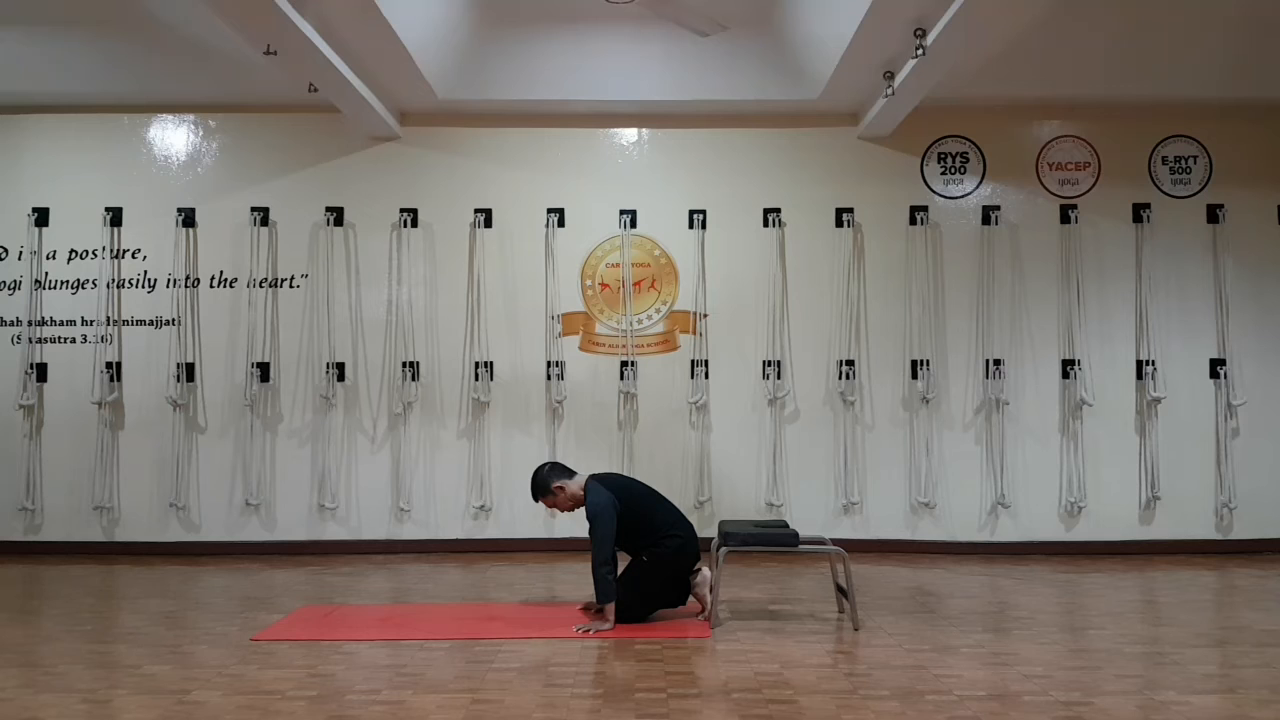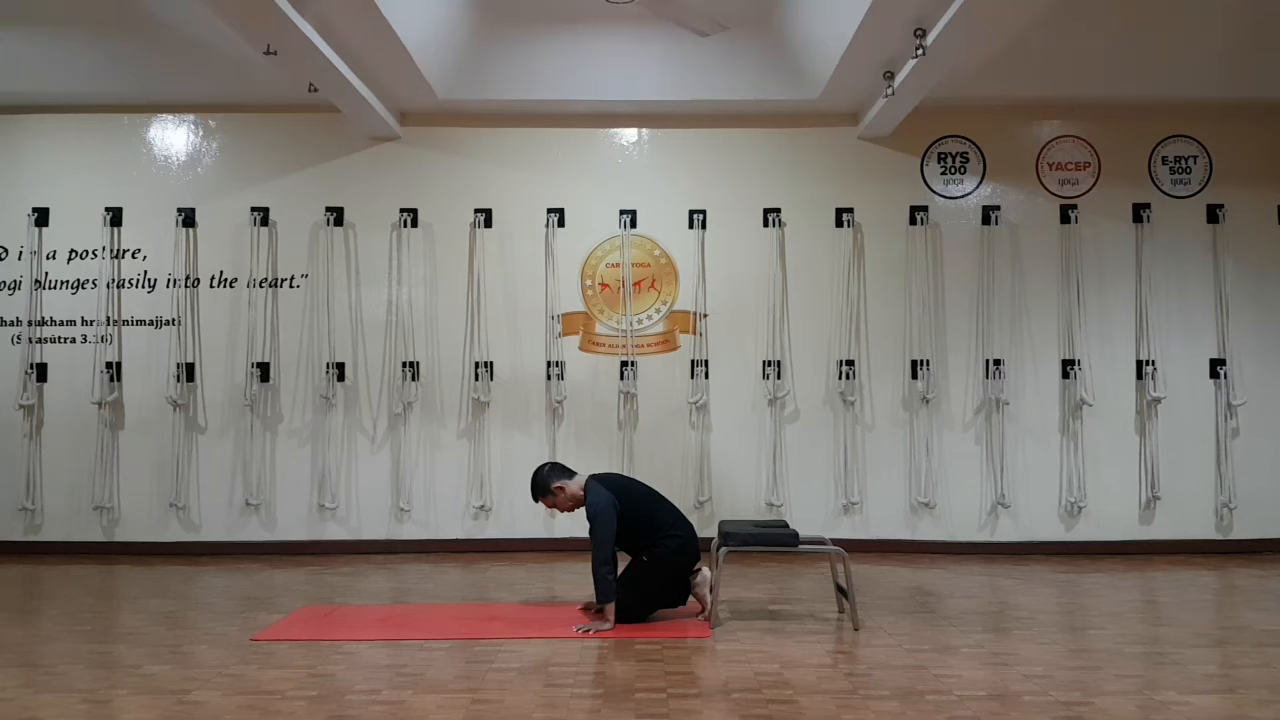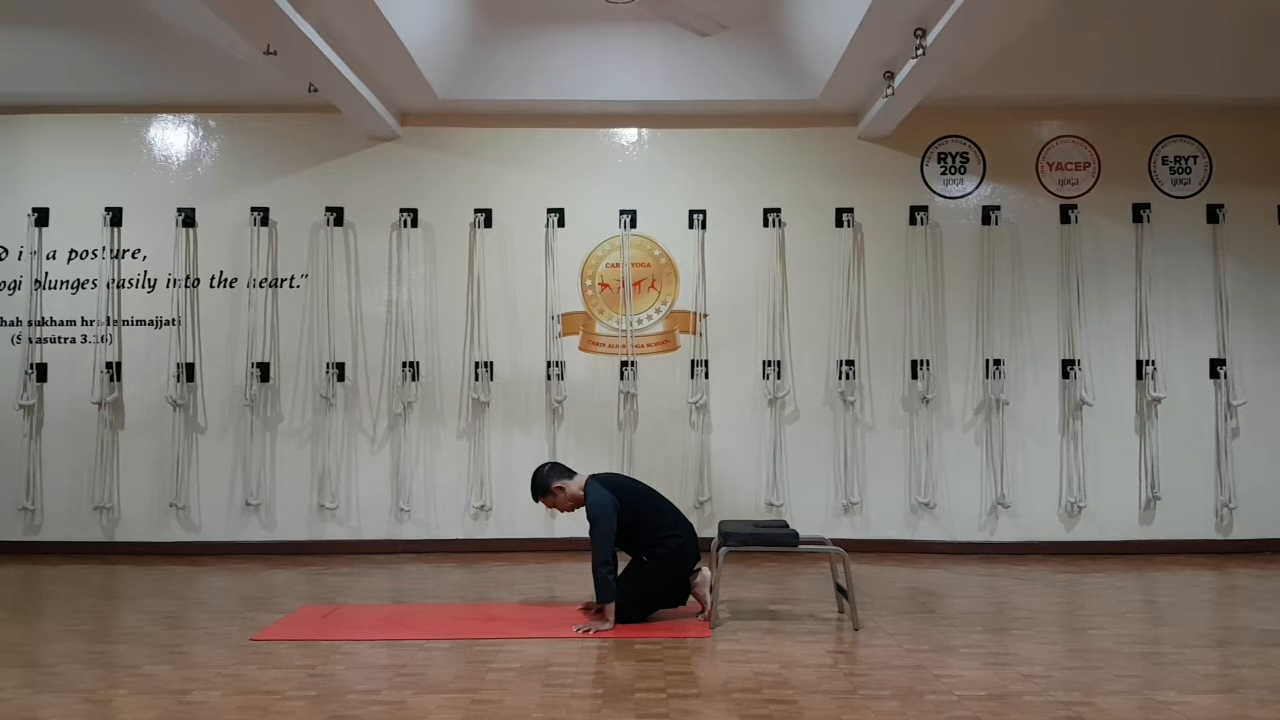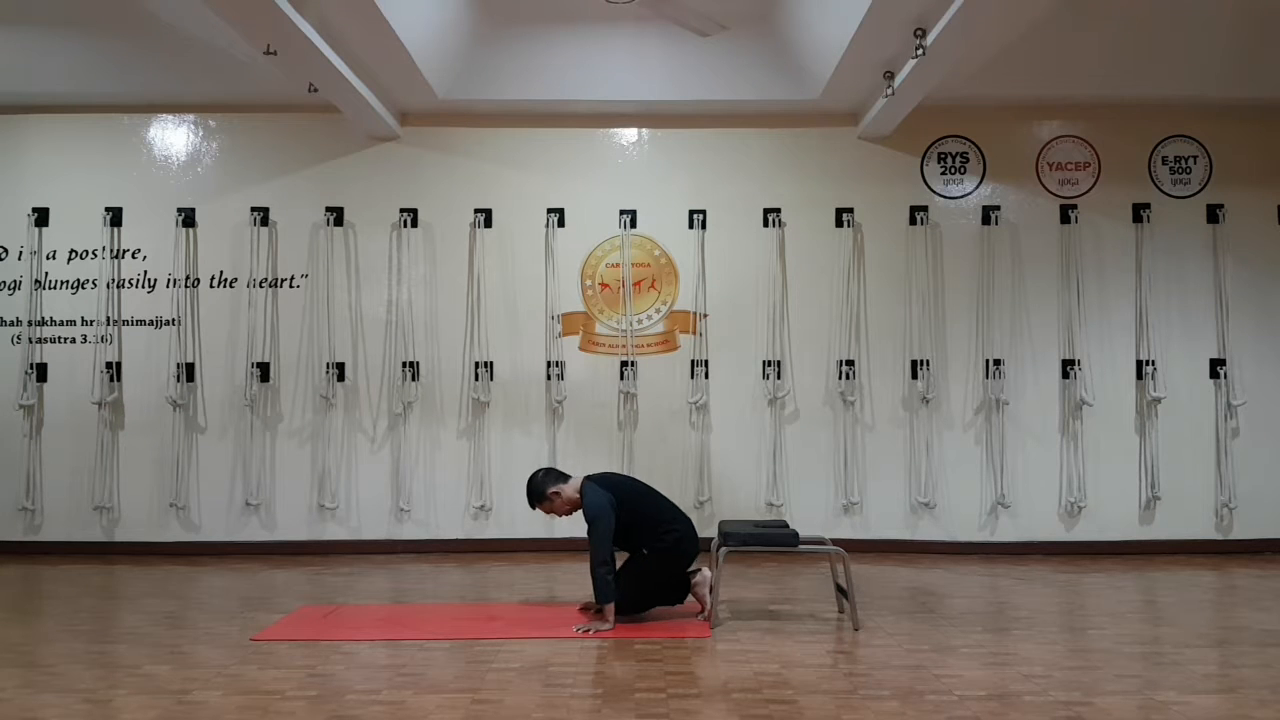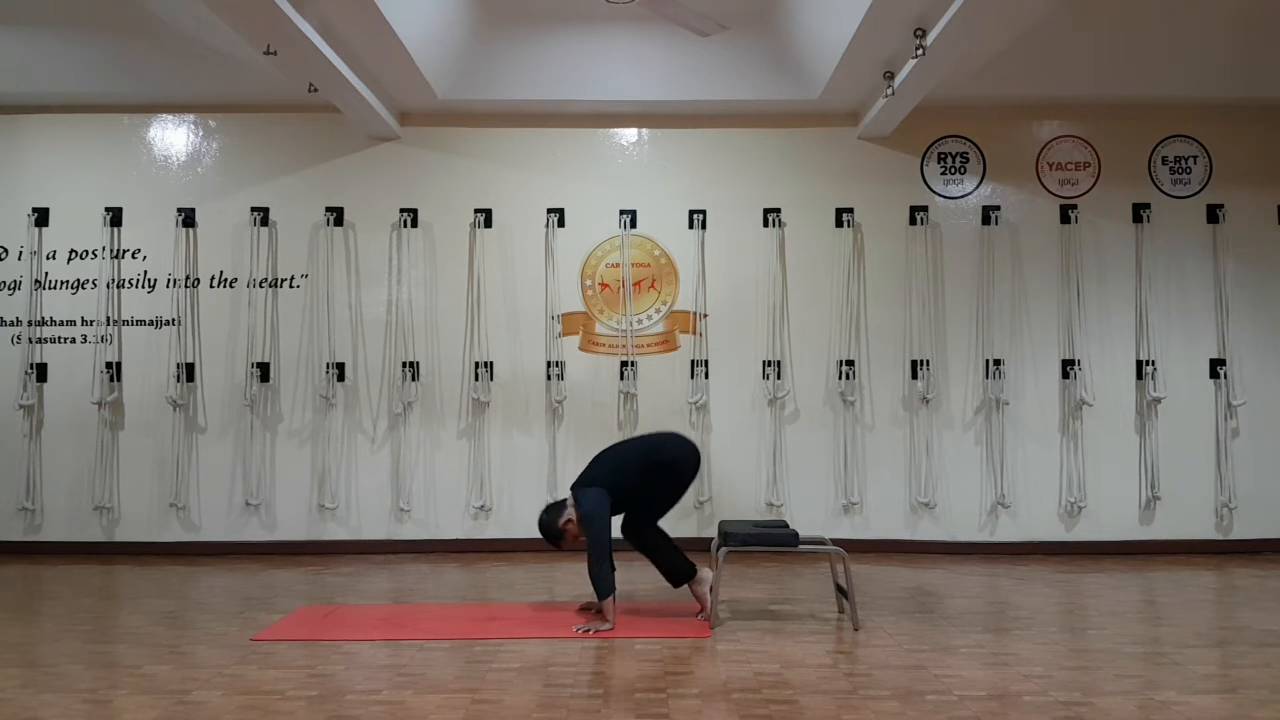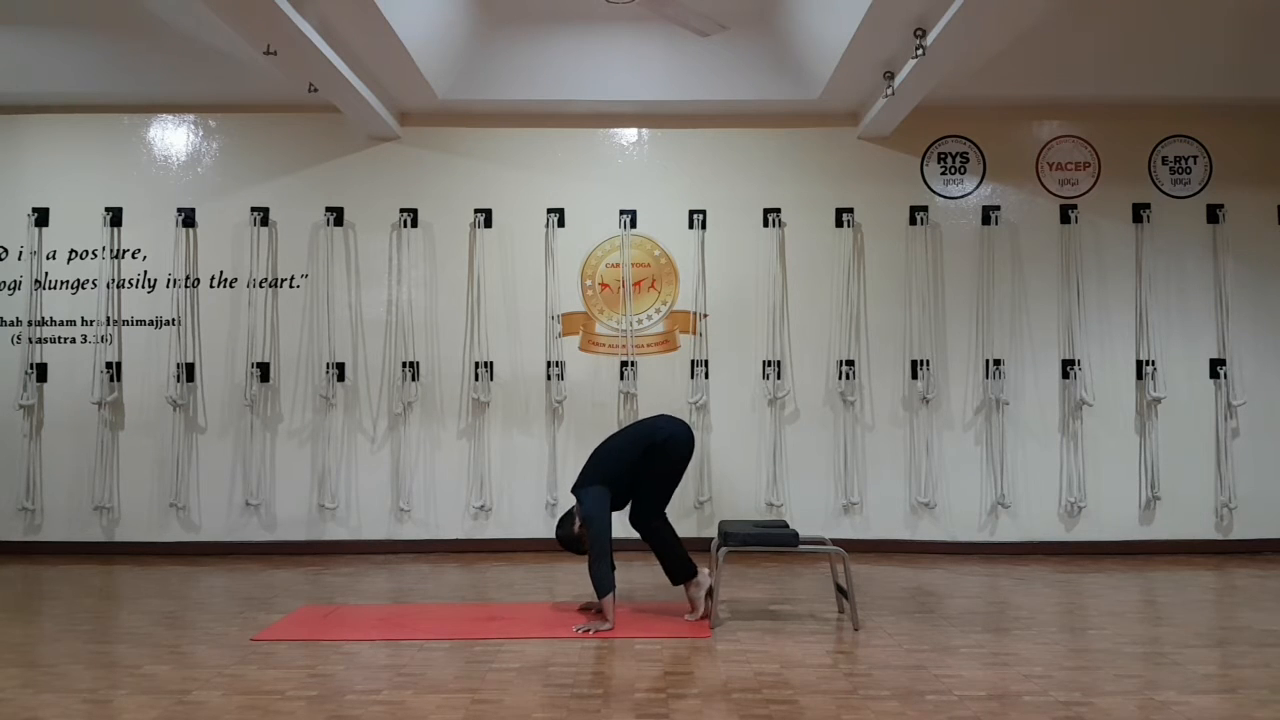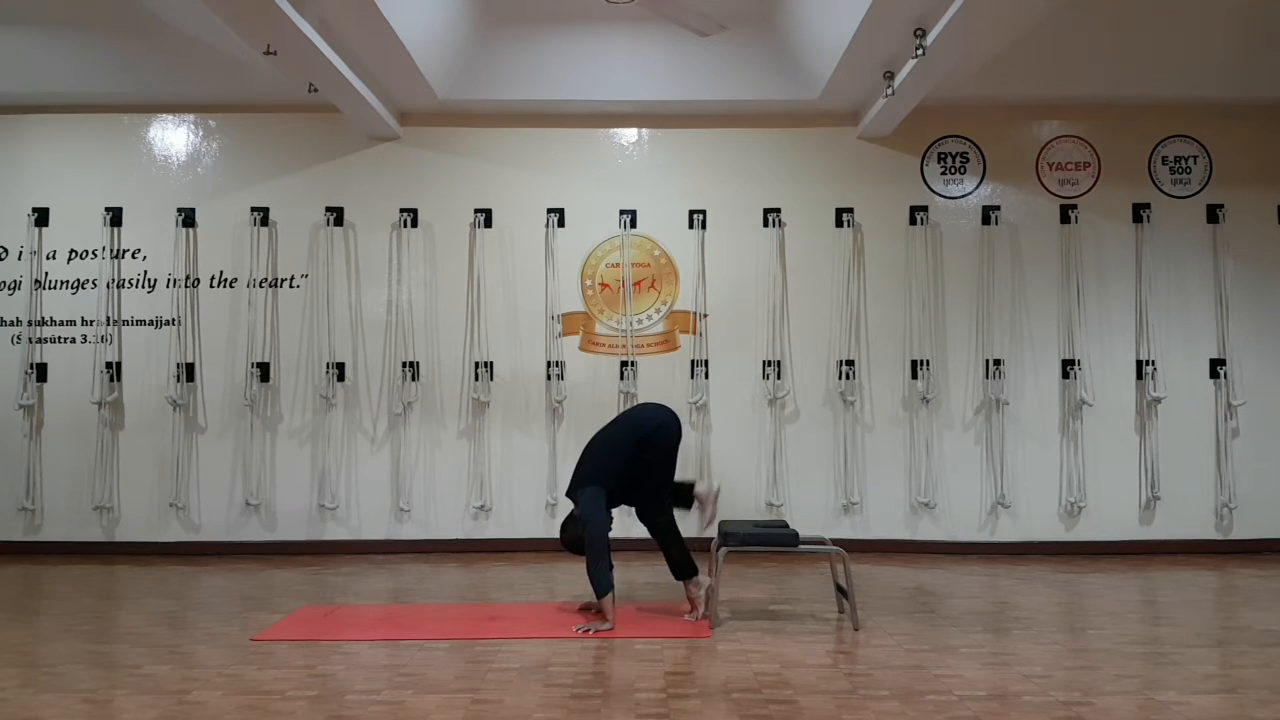
dt=0.7s
person 1, frame 1
left shoulder: (598, 501)
right shoulder: (599, 488)
left elbow: (602, 558)
right elbow: (606, 550)
left wrist: (608, 619)
right wrist: (605, 600)
left hip: (673, 547)
right hip: (675, 543)
left knee: (623, 610)
right knee: (620, 598)
left ankle: (691, 585)
right ankle: (691, 579)
person 1, frame 2
left shoulder: (599, 501)
right shoulder: (598, 488)
left elbow: (602, 558)
right elbow: (607, 551)
left wrist: (608, 619)
right wrist: (605, 599)
left hip: (673, 547)
right hip: (675, 542)
left knee: (623, 610)
right knee: (623, 598)
left ankle: (692, 585)
right ankle: (692, 579)
person 1, frame 3
left shoulder: (599, 501)
right shoulder: (599, 488)
left elbow: (602, 559)
right elbow: (606, 552)
left wrist: (608, 619)
right wrist: (605, 601)
left hip: (674, 548)
right hip: (675, 543)
left knee: (623, 610)
right knee: (623, 598)
left ankle: (691, 585)
right ankle: (692, 578)
person 1, frame 4
left shoulder: (595, 501)
right shoulder: (594, 489)
left elbow: (601, 560)
right elbow: (604, 552)
left wrist: (608, 619)
right wrist: (604, 602)
left hip: (674, 543)
right hip: (674, 539)
left knee: (621, 603)
right knee: (622, 591)
left ankle: (692, 583)
right ankle: (693, 579)
person 1, frame 5
left shoulder: (590, 505)
right shoulder: (587, 499)
left elbow: (598, 560)
right elbow: (602, 553)
left wrist: (608, 619)
right wrist: (605, 602)
left hip: (676, 456)
right hip: (667, 454)
left knee: (638, 529)
right knee: (638, 528)
left ankle: (695, 578)
right ankle: (694, 577)
person 1, frame 6
left shoulder: (591, 504)
right shoulder: (592, 498)
left elbow: (599, 559)
right elbow: (603, 552)
left wrist: (608, 619)
right wrist: (605, 604)
left hip: (669, 437)
right hip: (663, 437)
left knee: (647, 519)
right knee: (645, 517)
left ankle: (693, 581)
right ankle: (693, 576)
person 1, frame 7
left shoulder: (588, 506)
right shoulder: (590, 499)
left elbow: (597, 560)
right elbow: (601, 553)
left wrist: (608, 619)
right wrist: (605, 603)
left hip: (656, 426)
right hip: (649, 425)
left knee: (653, 513)
right knee: (636, 496)
left ankle: (693, 582)
right ankle: (699, 493)
